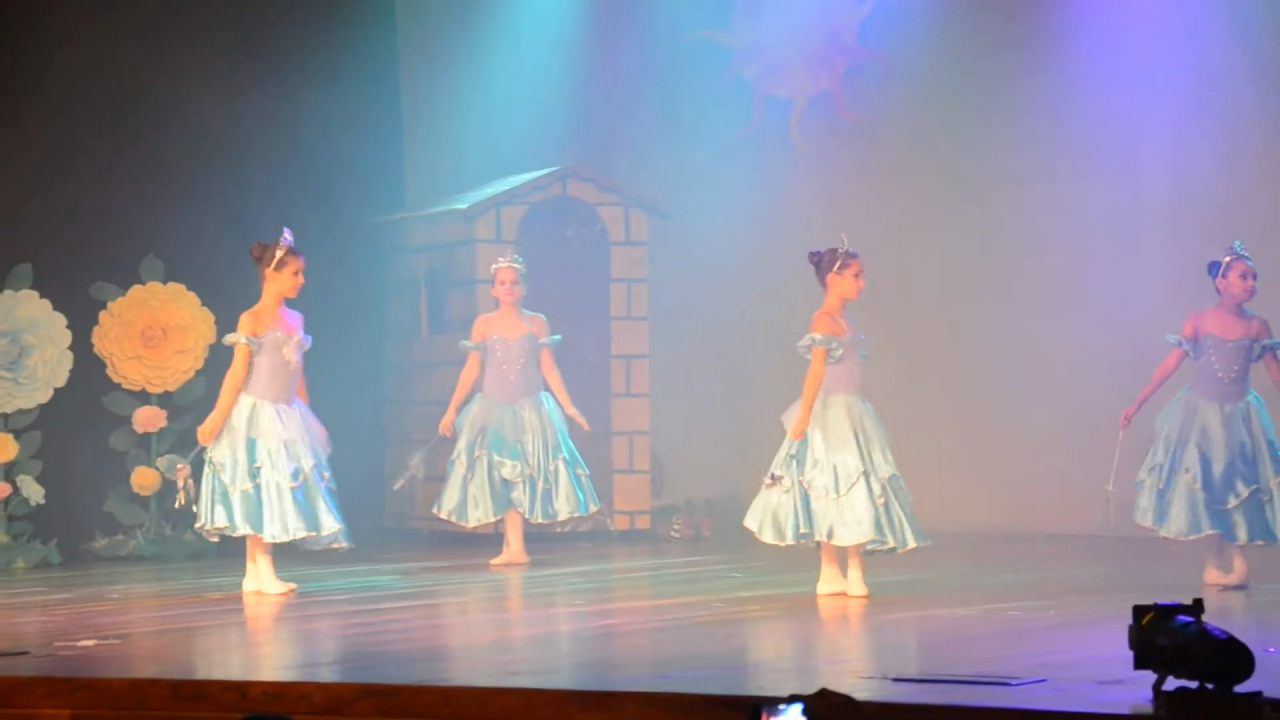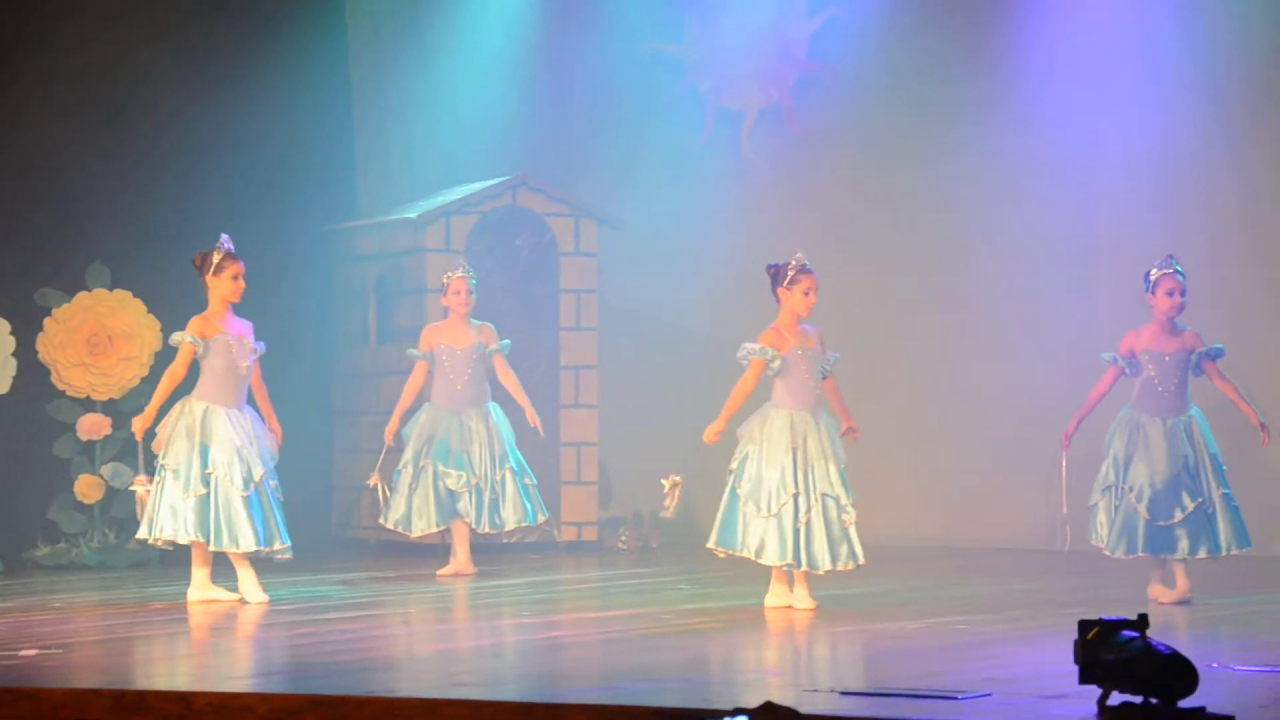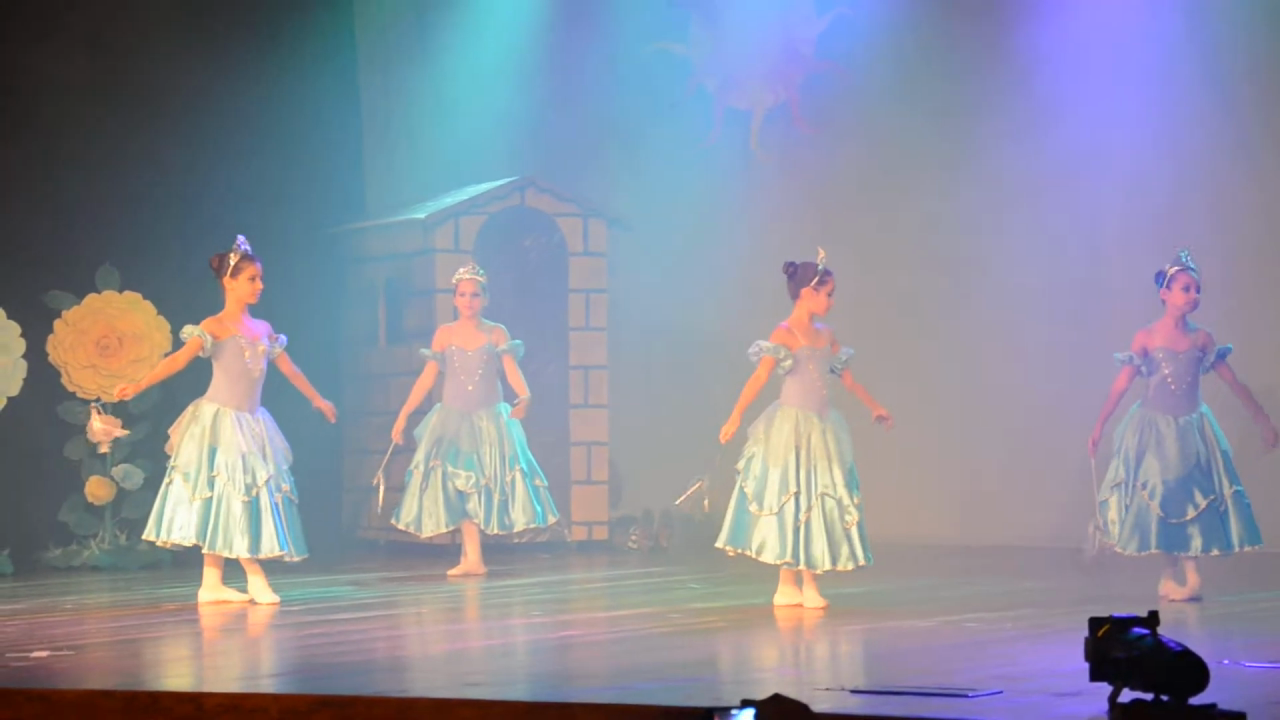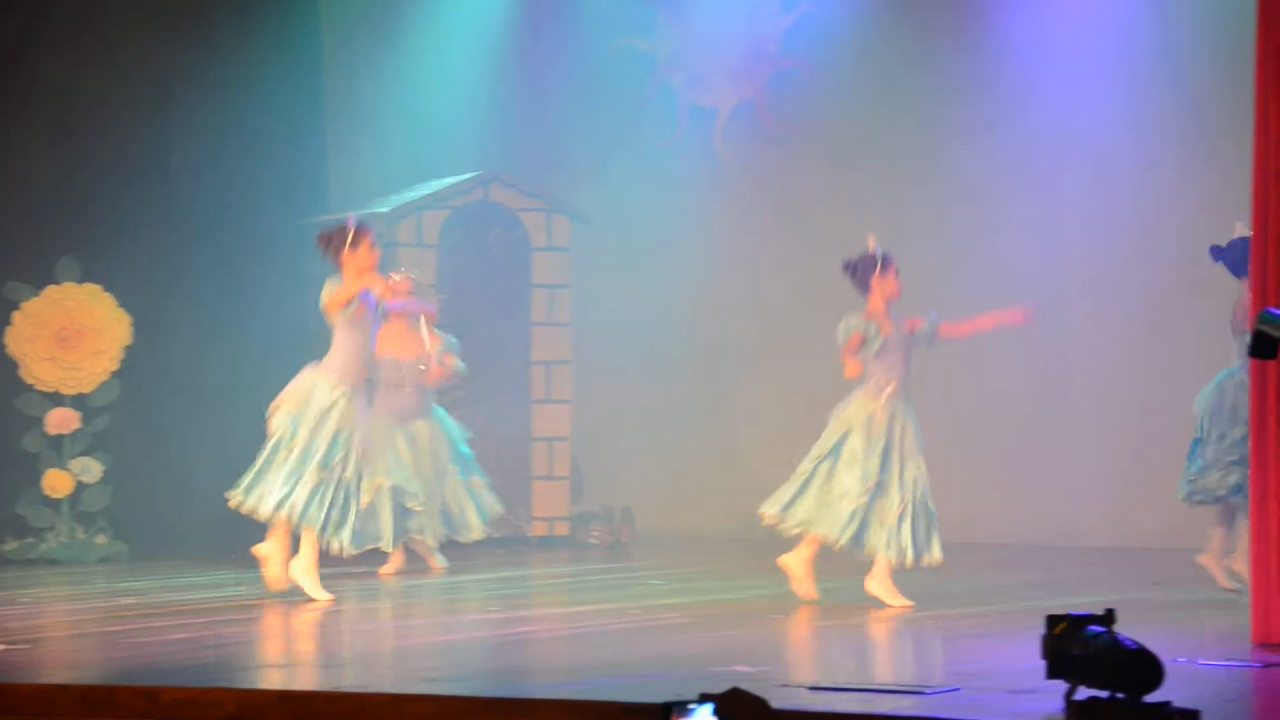
dt=1s
person 1, frame 1
left shoulder: (296, 319)
right shoulder: (251, 320)
right elbow: (237, 372)
left wrist: (307, 417)
right wrist: (215, 419)
left hip: (288, 414)
right hip: (255, 413)
left knee: (280, 489)
right knee: (263, 488)
left ankle: (255, 573)
right ankle: (263, 571)
person 1, frame 2
left shoulder: (245, 327)
right shoulder: (200, 324)
left elbow: (255, 378)
right elbow: (177, 370)
left wrist: (271, 420)
right wrist: (149, 412)
left hip: (238, 419)
right hip: (206, 419)
left knee: (227, 496)
right knee: (214, 496)
left ankle: (201, 583)
right ankle: (245, 575)
person 1, frame 3
left shoulder: (263, 328)
right shoulder: (214, 326)
left elbow: (288, 366)
right elbow: (180, 357)
left wrist: (316, 399)
right wrist: (140, 384)
left hip: (252, 422)
right hip: (220, 421)
left knee: (244, 497)
right knee: (224, 498)
left ankle: (213, 583)
person 1, frame 4
left shoulder: (366, 294)
right shoulder: (341, 289)
right elbow: (332, 302)
right wrist: (366, 285)
left hip: (346, 395)
right hip: (325, 391)
left knee: (324, 475)
right knee: (307, 470)
person 2, frame 1
left shoulder: (843, 319)
right shoulder: (824, 320)
right elbow: (816, 368)
right wrist: (803, 415)
left hip: (850, 413)
right hip: (830, 414)
left knee: (853, 489)
right knee: (839, 489)
left ankle: (833, 572)
right ankle: (842, 571)
person 2, frame 2
left shoulder: (813, 334)
right shoulder: (773, 336)
left elbow: (827, 380)
right elbow: (749, 381)
left wrist: (845, 419)
right wrist: (722, 421)
left hip: (813, 428)
right hip: (783, 427)
left knee: (811, 502)
right knee: (786, 502)
left ankle: (791, 585)
right ankle: (784, 586)
person 2, frame 3
left shoulder: (825, 334)
right shoulder: (784, 334)
left elbow: (846, 376)
right elbow: (759, 377)
left wrist: (874, 407)
right wrist: (735, 418)
left hip: (821, 428)
right hip: (791, 427)
left knee: (819, 501)
right knee: (791, 501)
left ankle: (808, 583)
right ankle: (788, 585)
person 2, frame 4
left shoulder: (904, 324)
right shoulder: (864, 320)
left elbow: (956, 330)
right elbow: (850, 347)
left wrist: (1000, 318)
right wrist: (852, 363)
left hip: (896, 418)
right hip: (868, 415)
left knee: (901, 492)
right knee: (852, 488)
left ankle: (881, 578)
right ankle: (800, 556)
person 3, frame 1
right shoulder: (1199, 320)
right elbow: (1170, 365)
right wrist: (1136, 405)
left hip: (1240, 415)
right hip: (1200, 410)
left knee: (1234, 484)
right knee: (1204, 481)
left ankle: (1216, 566)
person 3, frame 2
left shoulder: (1190, 339)
right shoulder: (1134, 338)
left elbow: (1219, 379)
right elbow: (1106, 382)
left wrist: (1254, 415)
right wrist: (1075, 421)
left hip: (1181, 430)
right hip: (1142, 429)
left knee: (1178, 500)
right knee: (1149, 499)
left ankle: (1159, 580)
person 3, frame 3
left shoulder: (1201, 337)
right shoulder: (1146, 336)
left elbow: (1232, 379)
right elbow: (1122, 382)
right wrist: (1100, 425)
left hip: (1191, 427)
right hip: (1153, 427)
left knee: (1189, 496)
right knee: (1158, 497)
left ankle: (1171, 578)
right ankle: (1180, 577)
person 3, frame 4
left shoulder: (1247, 302)
right shoulder: (1250, 301)
left hip: (1246, 394)
right hip: (1243, 395)
left knee: (1240, 476)
right knee: (1238, 472)
left ankle: (1218, 552)
person 4, frame 1
left shoulder: (538, 323)
right shoulder: (483, 324)
left elbow: (549, 368)
right elbow: (472, 370)
left wrist: (568, 406)
right wrist: (452, 409)
left hip: (531, 408)
right hip: (494, 409)
left knee: (525, 474)
right knee: (499, 474)
left ankle: (513, 545)
right ankle: (515, 547)
person 4, frame 2
left shoulder: (486, 332)
right shoulder: (431, 333)
left elbow: (503, 372)
right elbow: (417, 378)
left wrist: (527, 405)
right wrist: (396, 416)
left hip: (478, 418)
right hip: (441, 419)
left knee: (473, 484)
right knee: (446, 484)
left ankle: (459, 555)
right ankle: (462, 558)
person 4, frame 3
left shoulder: (498, 333)
right shoulder: (444, 334)
left elbow: (512, 370)
right elbow: (427, 377)
left wrist: (525, 396)
right wrist: (403, 414)
left hip: (490, 419)
right hip: (453, 419)
left knee: (484, 485)
right knee: (458, 484)
left ankle: (469, 554)
right ankle: (473, 558)
person 4, frame 4
left shoulder: (431, 336)
right shoulder: (377, 337)
left elbow: (457, 368)
left wrist: (444, 371)
left hip: (423, 425)
right hip: (386, 426)
left knee: (429, 487)
right knee: (386, 485)
left ankle: (426, 544)
right ankle: (396, 553)
